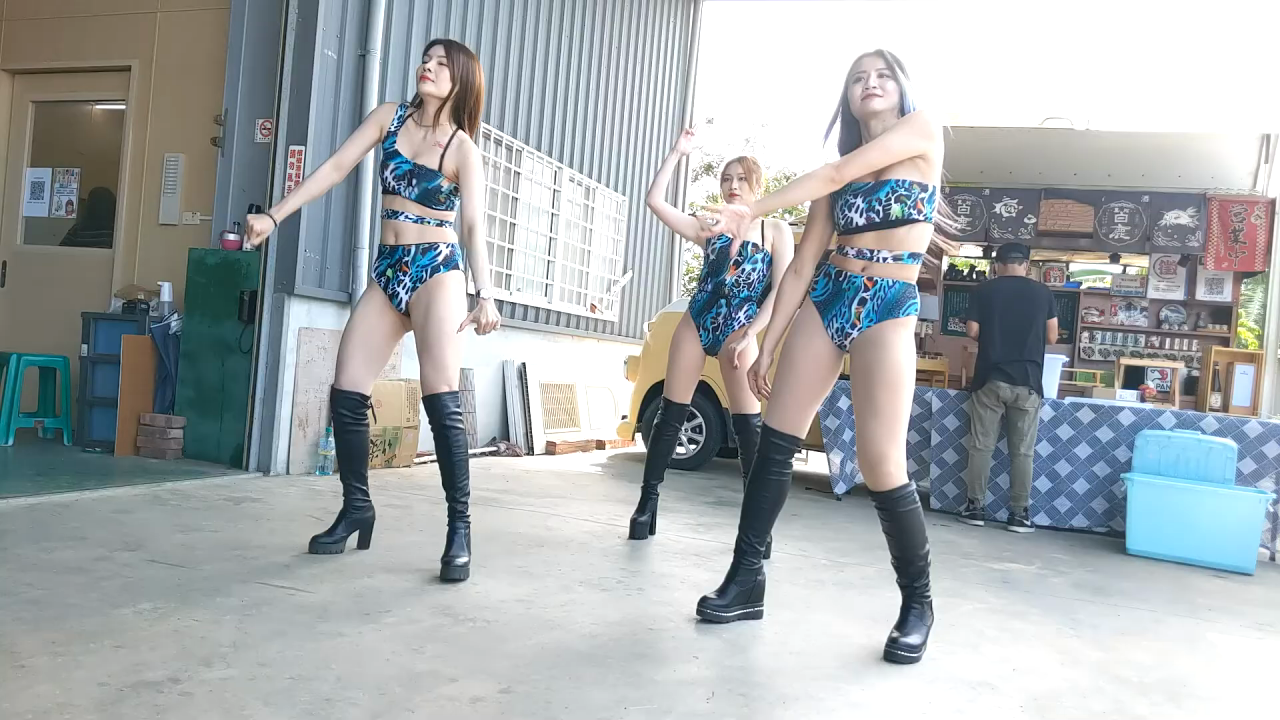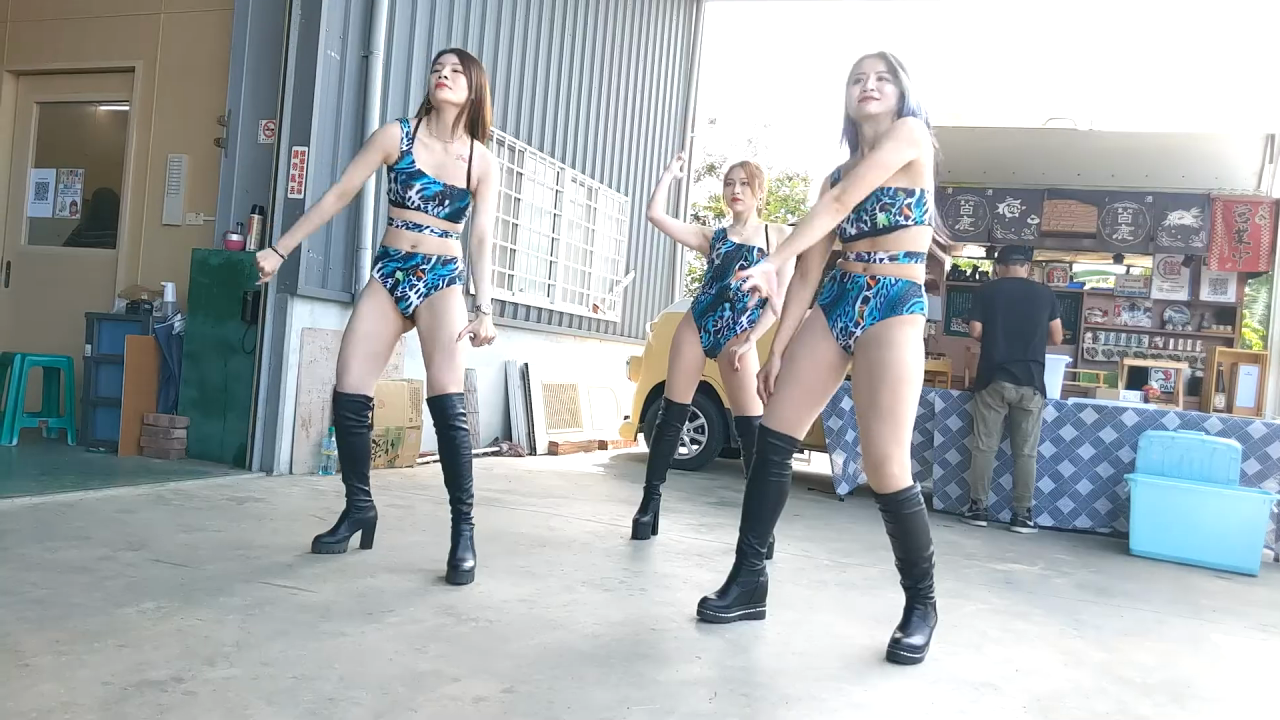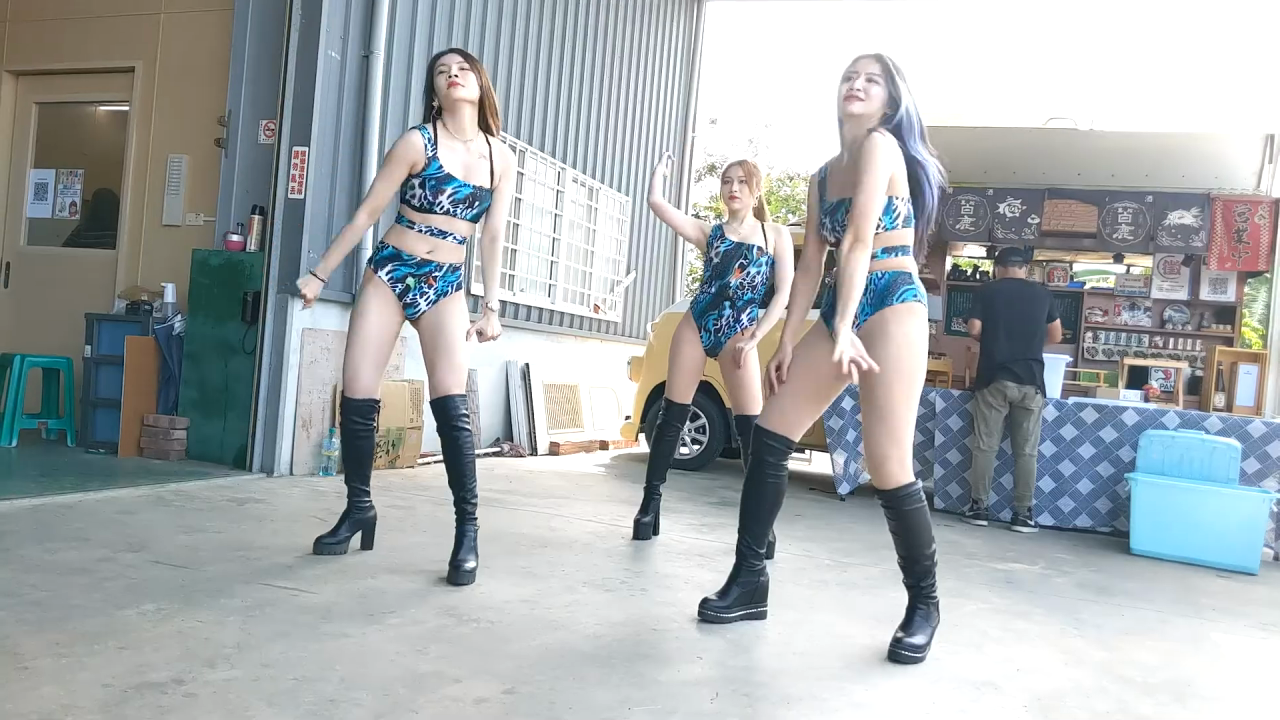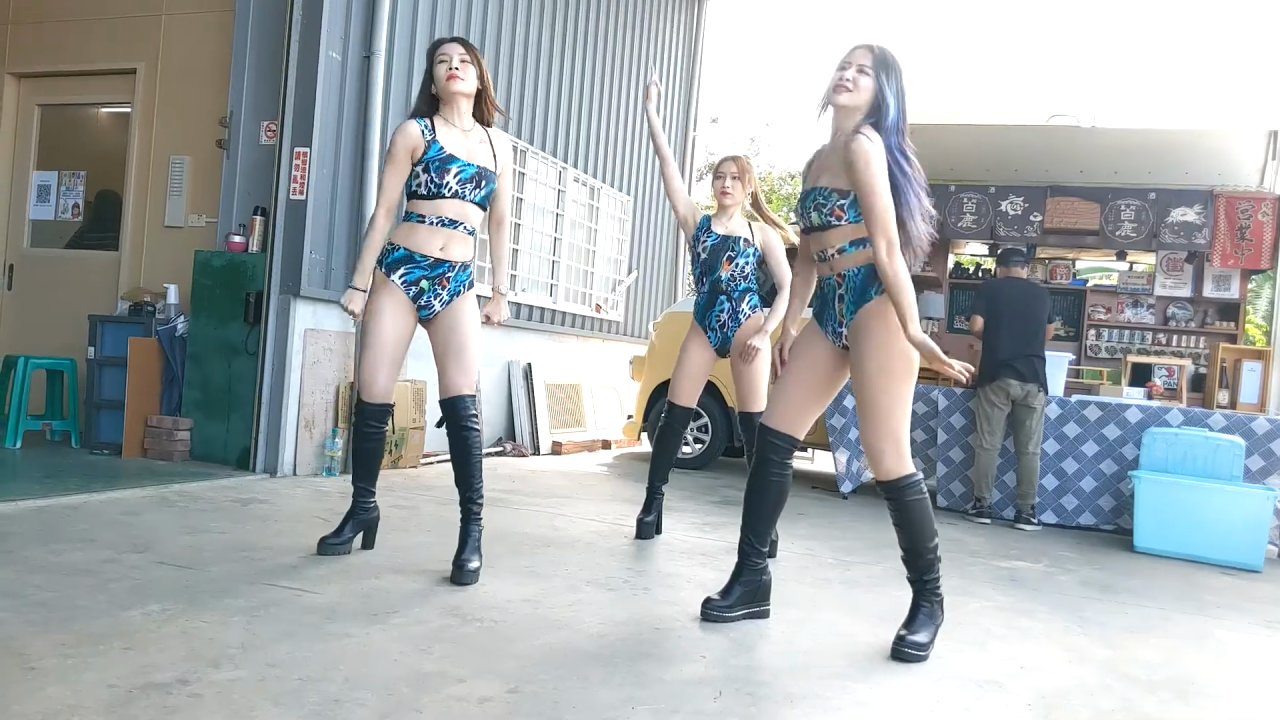
dt=0.1s
person 1, frame 1
left shoulder: (922, 133)
right shoulder: (833, 183)
left elbow: (833, 176)
right elbow: (803, 263)
left wrist: (749, 210)
right wrist: (768, 344)
left hip: (889, 313)
right hip: (828, 303)
left knee: (881, 465)
right knee: (774, 439)
left ankle: (917, 604)
right ankle: (745, 579)
person 1, frame 2
left shoulder: (913, 136)
right shoulder: (837, 178)
left elbow: (839, 203)
right elbow: (810, 268)
left wrist: (772, 261)
right wrist: (777, 346)
left hip: (895, 312)
right hip: (834, 304)
left knee: (886, 468)
right knee: (772, 440)
left ankle: (921, 605)
right ankle: (748, 579)
person 1, frame 3
left shoulder: (880, 144)
right shoulder: (830, 171)
left elbow: (863, 239)
left wrist: (845, 327)
right wrist: (787, 335)
left hip: (891, 306)
right hip: (837, 311)
left knee: (889, 466)
right knee: (769, 439)
left ankle: (923, 604)
right ankle: (748, 580)
person 1, frame 4
left shoulder: (866, 144)
right shoulder: (816, 162)
left elbow: (886, 241)
left wrist: (911, 332)
right wrist: (789, 325)
left hip: (883, 307)
right hip: (832, 309)
left knee: (887, 458)
right knee: (772, 437)
left ankle: (927, 600)
right ankle: (751, 577)
person 2, frame 1
left shoulder: (465, 149)
right shoulder: (388, 119)
left elbow: (473, 225)
right elbow: (332, 171)
left wrist: (484, 296)
right wrist: (273, 215)
left hip: (436, 273)
right hip: (388, 272)
left knee: (441, 401)
right knee: (346, 395)
left ankle: (459, 527)
right ankle: (357, 507)
person 2, frame 2
left shoulder: (480, 160)
right shoulder: (396, 135)
left elbow: (481, 239)
right elbow: (339, 195)
left wrist: (483, 310)
right wrist: (282, 247)
left hip: (440, 281)
right hip: (389, 275)
left knee: (447, 403)
right knee: (348, 399)
left ankle: (463, 529)
right ankle: (359, 507)
person 2, frame 3
left shoulder: (500, 157)
right shoulder: (414, 143)
left elbow: (493, 237)
right elbow: (368, 211)
left wrist: (491, 306)
right wrist: (319, 271)
left hip: (446, 286)
right hip: (391, 273)
left knee: (452, 408)
right knee: (357, 399)
left ankle: (467, 532)
right ankle: (358, 508)
person 2, frame 4
left shoulder: (498, 143)
right shoulder: (414, 132)
left elbow: (500, 222)
right elbow: (383, 212)
left wrist: (500, 292)
right wrist: (358, 284)
left hip: (457, 285)
right hip: (402, 274)
left knee: (461, 408)
right knee: (372, 402)
left ankle: (471, 530)
right ankle: (362, 508)
person 3, frame 1
left shoulder: (777, 233)
right shoulder: (709, 230)
left elbow: (779, 296)
right elbow: (655, 203)
left wrist: (747, 337)
right wrist: (675, 155)
left hip: (739, 333)
right hip: (695, 326)
left knee: (748, 426)
right knee: (671, 415)
right ankle: (647, 502)
person 3, frame 2
left shoulder: (779, 237)
right shoulder: (711, 236)
left elbow: (780, 299)
right elbow: (655, 215)
left wrist: (749, 340)
right wrist: (671, 171)
left hip: (739, 336)
right hip: (696, 327)
left knee: (751, 428)
right knee: (671, 416)
right ankle: (650, 501)
person 3, frame 3
left shoulder: (776, 235)
right shoulder: (708, 231)
left elbow: (783, 295)
right elbow: (658, 202)
left wrist: (755, 335)
right wrist: (661, 166)
left hip: (741, 337)
right hip: (697, 325)
left knee: (750, 425)
right knee: (672, 416)
right ankle: (649, 500)
person 3, frame 4
left shoulder: (763, 234)
right shoulder: (696, 222)
left elbow: (788, 289)
right elbow: (667, 166)
left wrist: (764, 333)
right wrist: (652, 112)
left hip: (747, 327)
right hip: (704, 328)
left knee: (754, 425)
right knee: (675, 415)
right ankle: (653, 501)
person 4, frame 1
left shoulder: (984, 290)
right shoulder: (1043, 293)
left elbow: (972, 331)
right elbow: (1052, 337)
left hip: (989, 378)
right hip: (1027, 381)
left knee: (981, 446)
right knee: (1022, 451)
left ankle: (975, 507)
right ankle: (1019, 514)
person 4, frame 2
left shoulder: (986, 291)
right shoulder: (1045, 294)
left elbow: (975, 331)
right elbow: (1057, 338)
left hip: (993, 379)
right hip: (1030, 381)
left knee: (984, 447)
right knee: (1026, 452)
left ankle: (978, 508)
right ankle: (1022, 514)
person 4, frame 3
left shoulder: (987, 291)
right shoulder: (1042, 294)
left elbow: (974, 330)
right elbow: (1055, 336)
left hip: (994, 378)
right hip: (1031, 380)
left knee: (985, 446)
right knee: (1026, 451)
left ankle: (979, 507)
right ankle: (1023, 514)
person 4, frame 4
left shoulder: (989, 288)
right shoulder: (1042, 294)
left elbow: (976, 327)
left hip: (996, 376)
right hip: (1033, 378)
left knee: (987, 444)
right knee: (1029, 449)
left ankle: (982, 505)
right ankle: (1026, 512)
